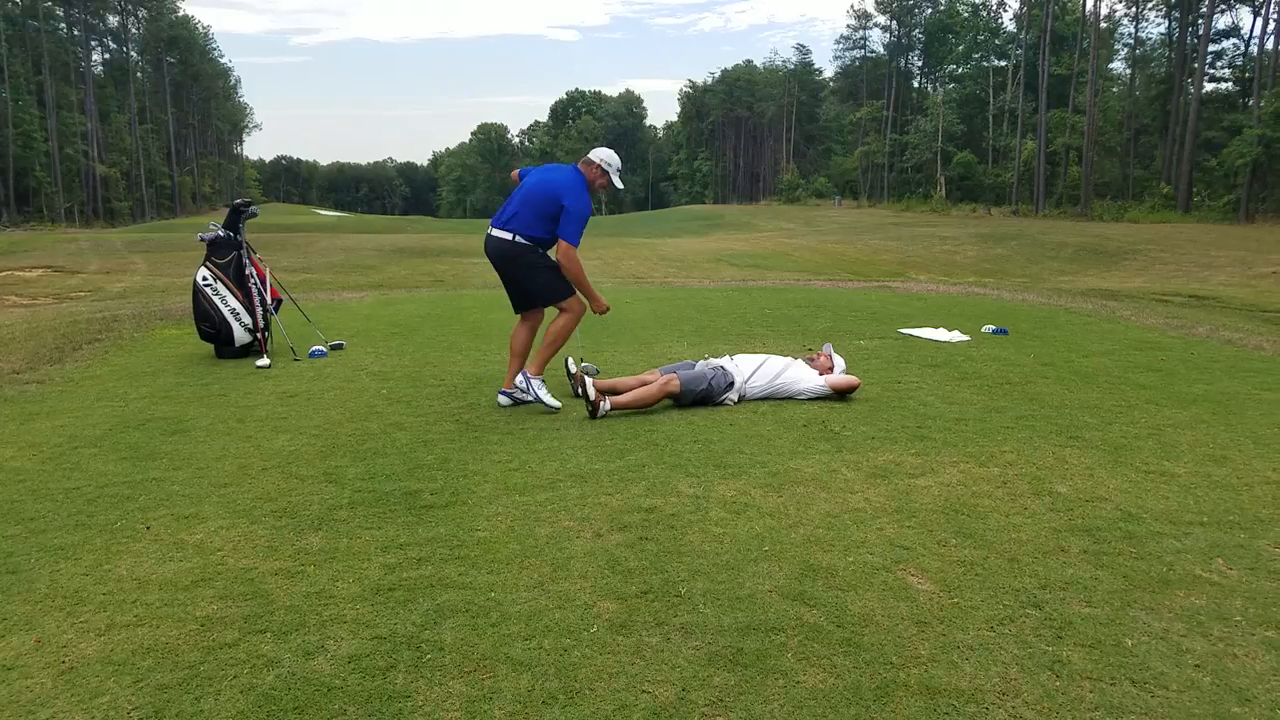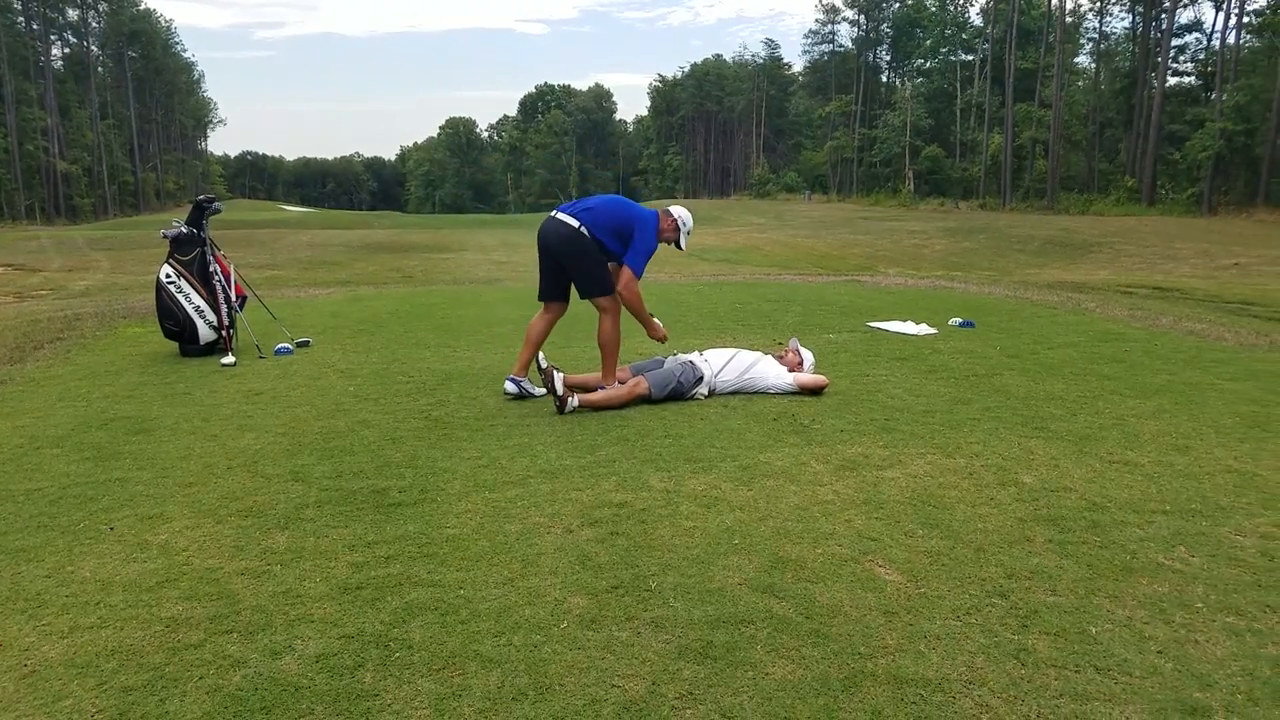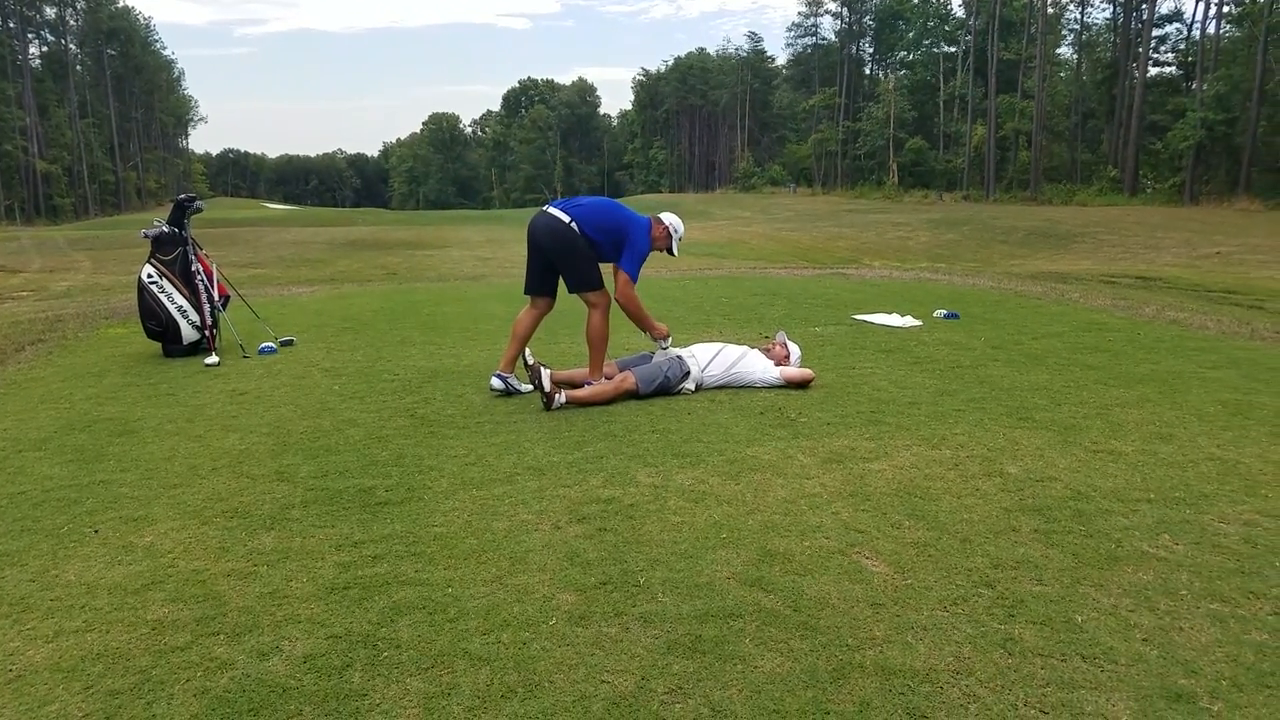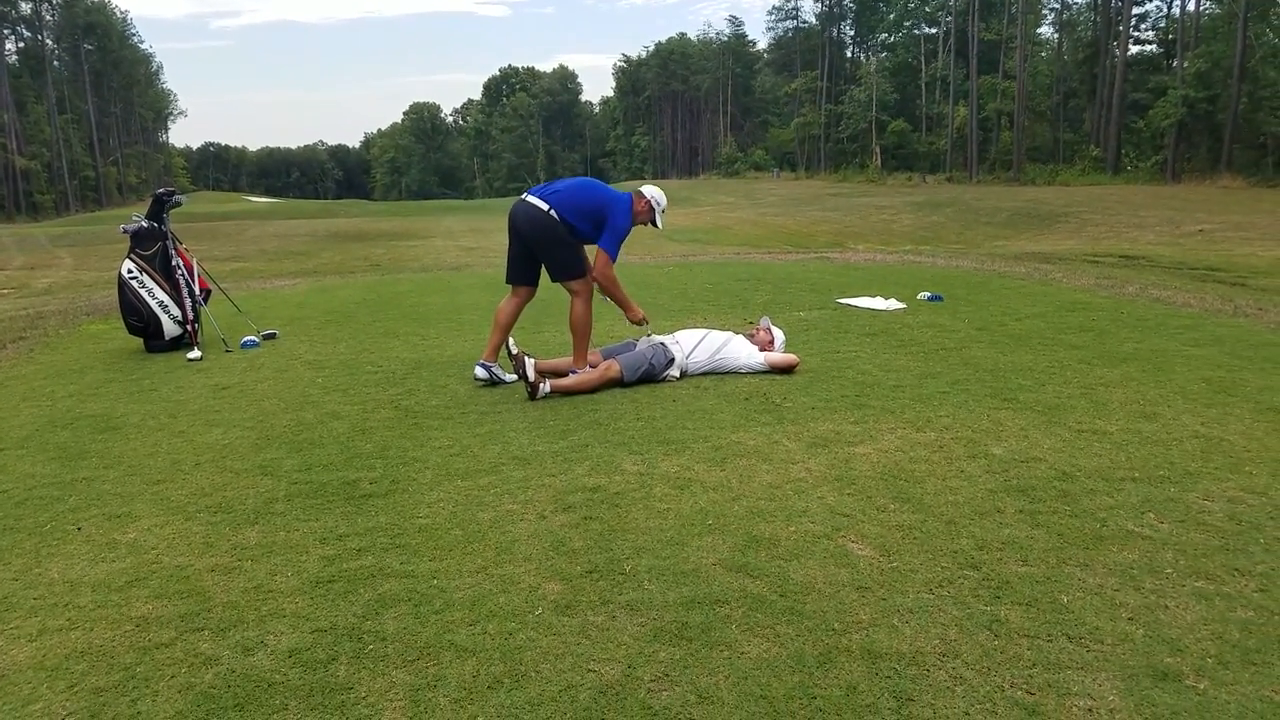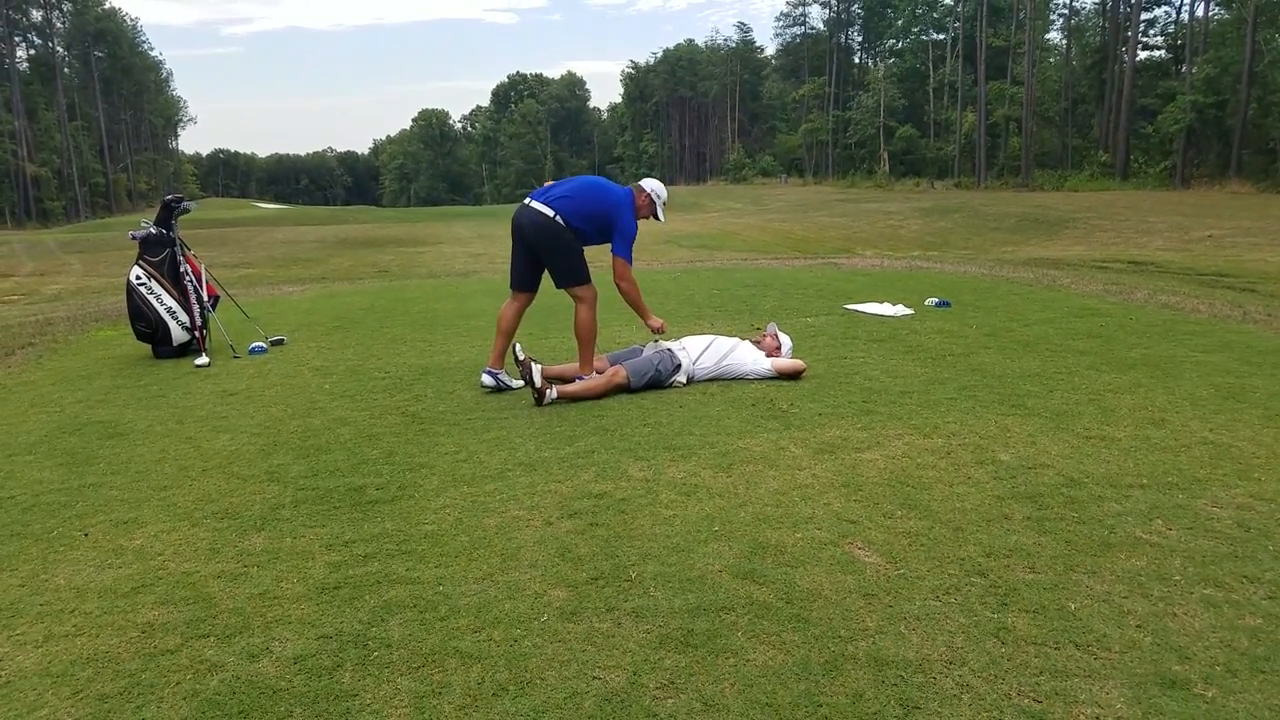
dt=1s
person 1, frame 1
left shoulder: (809, 381)
right shoulder: (795, 364)
left elbow: (853, 381)
left wrist: (836, 393)
left hip: (728, 381)
right hip: (721, 364)
left knee: (666, 383)
right knee: (651, 376)
left ankle: (604, 404)
right ankle: (588, 383)
person 1, frame 2
left shoulder: (778, 376)
right shoulder: (764, 359)
left elbow: (821, 381)
left wrist: (806, 379)
left hip: (699, 376)
right hip: (692, 360)
left knee: (636, 386)
right knee: (622, 374)
left ankle: (572, 400)
right ankle: (560, 379)
person 1, frame 3
left shoulder: (764, 370)
right shoulder: (751, 353)
left elbow: (808, 375)
left wrist: (793, 377)
left hip: (686, 371)
right hip: (680, 355)
left knee: (623, 383)
right knee: (609, 370)
left ankle: (559, 397)
right ankle: (548, 375)
person 1, frame 4
left shoulder: (749, 355)
right shoulder: (735, 339)
left elbow: (792, 360)
left wrist: (776, 357)
left hip: (671, 357)
right hip: (663, 341)
left knee: (608, 370)
right knee: (593, 358)
left ankle: (544, 386)
right ankle: (532, 365)
person 1, frame 5
left shoulder: (756, 362)
right shoulder: (742, 345)
left elbow: (799, 366)
left wrist: (786, 373)
left hip: (677, 364)
right hip: (670, 347)
left knee: (615, 376)
right knee: (599, 363)
left ankle: (550, 392)
right ankle: (539, 370)
person 2, frame 1
left shoulder: (552, 169)
right shoulder: (578, 198)
left elbow: (516, 175)
right elbow: (565, 257)
right wrist: (593, 297)
left hip: (497, 242)
right hip: (518, 248)
left knee: (531, 316)
right knee: (573, 308)
left ankle: (510, 388)
right ankle: (532, 375)
person 2, frame 2
left shoulder: (636, 216)
right shoulder: (647, 230)
left elbow: (616, 275)
right elbow: (625, 288)
right wrist: (650, 326)
left hip: (550, 228)
right hip: (572, 235)
left knee: (552, 310)
right knee: (609, 308)
left ankle: (517, 378)
right ankle: (608, 386)
person 2, frame 3
left shoulder: (628, 226)
right shoulder: (640, 235)
left elbow: (624, 289)
right elbow: (623, 295)
left wrist: (648, 328)
right wrist: (652, 327)
left hip: (541, 223)
right hip: (562, 230)
left knee: (539, 305)
right knee: (599, 303)
left ankle: (504, 374)
right ankle: (594, 381)
person 2, frame 4
left shoulder: (609, 200)
right shoulder: (621, 212)
right elbow: (601, 273)
right wrist: (629, 308)
left hip: (521, 210)
right hip: (542, 218)
left knee: (520, 294)
right knee: (581, 291)
left ankle: (488, 363)
right ankle: (579, 370)
person 2, frame 5
left shoulder: (608, 191)
right shoulder: (624, 212)
left elbow: (549, 186)
right elbow: (622, 279)
right wrist: (648, 317)
left hip: (524, 214)
right hip: (548, 225)
left knee: (520, 298)
right knee: (585, 297)
left ankle: (494, 370)
right ankle: (585, 376)
